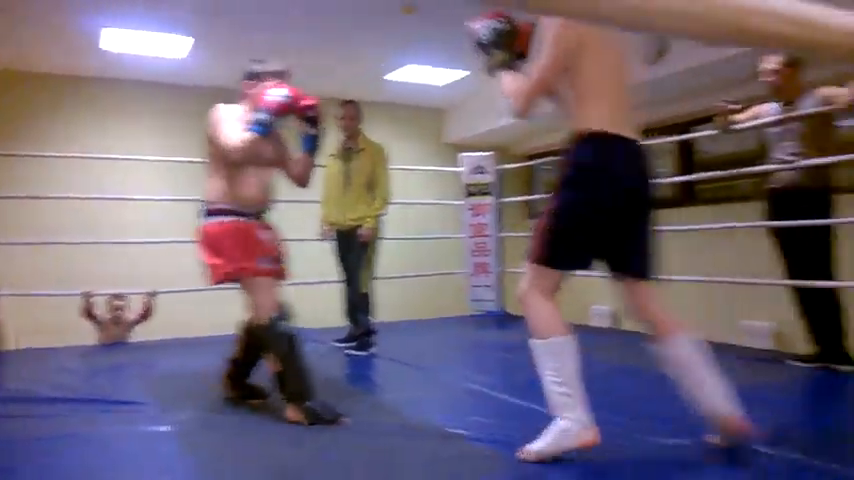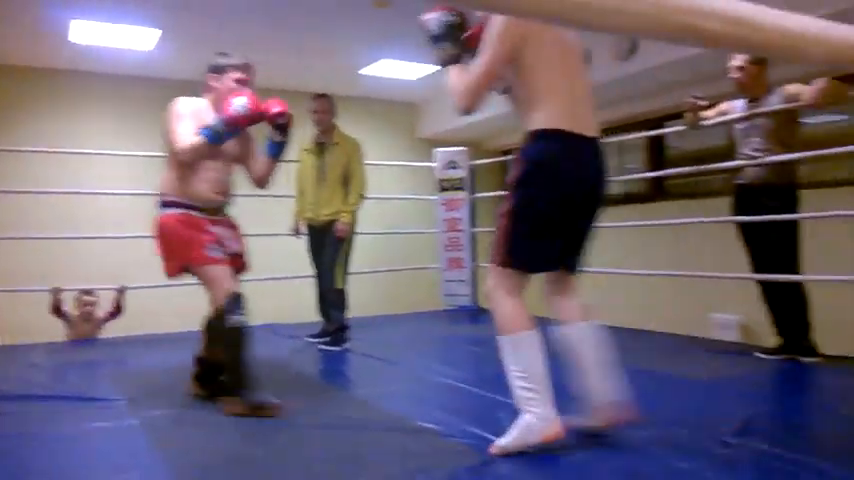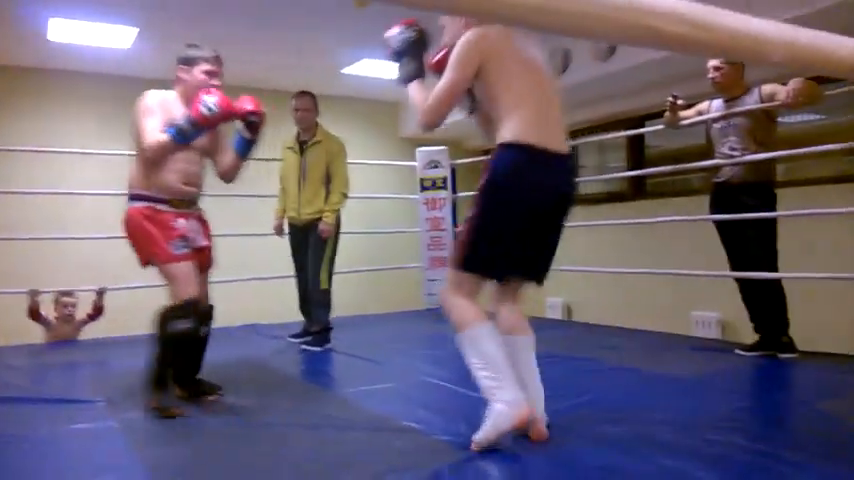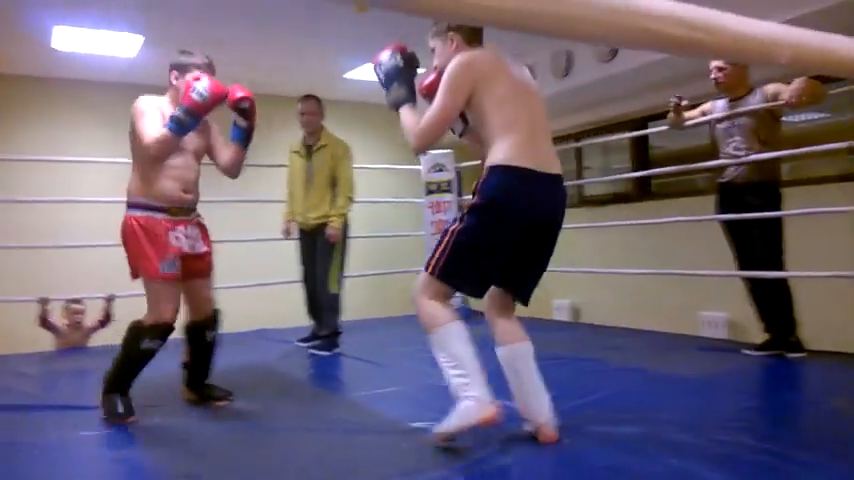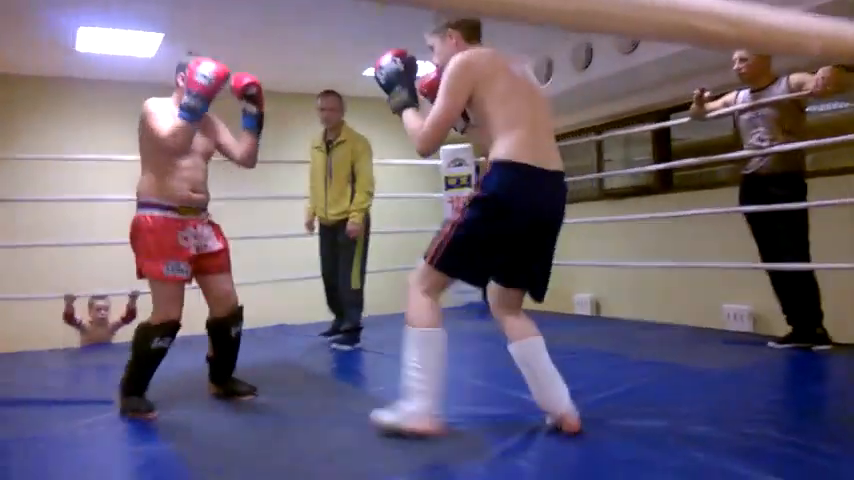
dt=0.1s
person 1, frame 1
left shoulder: (565, 25)
right shoulder: (608, 36)
left elbow: (520, 103)
left wrist: (500, 64)
right wrist: (539, 70)
left hip: (596, 159)
right hip: (629, 165)
left knee: (534, 292)
right knee: (643, 299)
left ankle: (572, 423)
right ankle: (723, 409)
person 1, frame 2
left shoulder: (511, 21)
right shoulder: (565, 35)
left elbow: (466, 100)
left wrist: (451, 58)
left hip: (549, 155)
right hip: (585, 161)
left knee: (503, 288)
right knee: (560, 285)
left ankle: (539, 415)
right ankle: (605, 398)
person 1, frame 3
left shoulder: (476, 38)
right shoulder: (526, 48)
left elbow: (427, 117)
left wrist: (411, 72)
left hip: (518, 171)
right hip: (559, 173)
left knee: (457, 292)
right knee: (506, 294)
left ankle: (506, 401)
right ankle: (533, 412)
person 1, frame 4
left shoulder: (463, 66)
right shoulder: (514, 72)
left elbow: (421, 140)
left wrist: (401, 95)
right wrist: (461, 119)
left hip: (508, 190)
right hip: (549, 194)
left knee: (428, 294)
right knee: (500, 309)
left ankle: (474, 398)
right ankle: (541, 417)
person 1, frame 5
left shoulder: (464, 63)
right shoulder: (511, 69)
left elbow: (425, 143)
left wrist: (402, 100)
left hip: (509, 187)
right hip: (551, 191)
left knee: (423, 286)
right knee: (506, 305)
left ankle: (421, 408)
right ankle: (562, 407)
person 2, frame 1
left shoulder: (273, 127)
right shoulder: (225, 113)
left elbow: (302, 176)
right elbow: (235, 152)
left wrist: (311, 132)
right wrist: (265, 116)
left hip: (257, 226)
right hip: (227, 225)
left knee: (265, 312)
right knee: (273, 308)
left ankle: (236, 379)
right ankle: (299, 402)
person 2, frame 2
left shoulder: (239, 132)
right shoulder: (185, 108)
left elbow: (260, 178)
right elbow: (185, 154)
left wrist: (278, 137)
right wrist: (225, 125)
left hip: (217, 221)
right hip: (182, 217)
left knee: (225, 301)
right knee: (228, 296)
left ankle: (206, 378)
right ankle: (238, 392)
person 2, frame 3
left shoulder: (208, 117)
right shoulder: (153, 101)
left elbow: (227, 172)
right elbow: (151, 150)
left wrist: (247, 131)
right wrist: (191, 125)
left hip: (189, 214)
right hip: (152, 212)
left knee: (200, 305)
right knee: (187, 296)
left ankle: (185, 378)
right ankle: (157, 384)
person 2, frame 4
left shoulder: (204, 124)
right shoulder: (147, 105)
left elbow: (231, 168)
right elbow: (153, 150)
left wrist: (243, 124)
right wrist: (189, 113)
left hip: (189, 223)
right hip: (149, 222)
left knee: (206, 310)
right knee: (163, 316)
left ankle: (196, 384)
right ankle: (115, 388)
person 2, frame 5
left shoulder: (209, 120)
right shoulder: (156, 106)
left elbow: (246, 159)
right elbow: (172, 144)
left wrist: (253, 111)
right wrist: (197, 98)
left hip: (199, 222)
right hip: (160, 221)
left knee: (227, 307)
right knee: (167, 315)
left ankle: (222, 379)
right ankle: (131, 391)
person 3, frame 1
left shoulder: (819, 97)
right shoulder: (763, 111)
right elbow: (726, 125)
right wrist: (725, 114)
left hip: (812, 203)
right hip: (779, 200)
left knee: (817, 274)
right knee: (798, 277)
right ankle: (825, 345)
person 3, frame 2
left shoulder: (787, 94)
right shoulder: (730, 107)
left elbow: (837, 93)
right elbow: (693, 122)
left wrist: (826, 87)
right wrist: (693, 111)
left hip: (778, 193)
right hip: (745, 197)
left knee: (784, 269)
right knee: (764, 271)
left ankle: (802, 338)
right ankle: (789, 338)
person 3, frame 3
left shoulder: (764, 94)
right shoulder: (708, 107)
left elbow: (808, 94)
right elbow: (671, 122)
left wrist: (801, 87)
right wrist: (671, 110)
left hip: (755, 192)
right hip: (723, 195)
left knee: (762, 266)
right knee: (741, 269)
left ankle: (781, 334)
right ankle: (767, 334)
person 3, frame 4
left shoulder: (768, 93)
right shoulder: (713, 107)
left elbow: (813, 93)
right elbow: (676, 122)
left wrist: (805, 86)
right wrist: (676, 111)
left hip: (762, 191)
right hip: (729, 194)
left knee: (770, 266)
right knee: (749, 268)
left ankle: (789, 334)
right ankle: (775, 334)
person 3, frame 5
left shoulder: (792, 83)
right shoulder: (735, 98)
left elbow: (828, 82)
right elbow: (698, 115)
left wrist: (829, 75)
right wrist: (698, 102)
left hip: (786, 182)
right hip: (752, 186)
left knee: (795, 258)
right knee: (772, 260)
left ankle: (815, 326)
right ankle: (799, 327)
person 4, frame 1
left shoulder: (374, 151)
right shoulder: (334, 156)
left elbow: (381, 190)
right elbow: (328, 192)
left wrist: (370, 222)
right wrist: (326, 221)
left hip: (363, 227)
right hip: (341, 228)
left knee: (359, 279)
right knee: (350, 280)
left ankle: (365, 335)
right ankle: (356, 329)
person 4, frame 2
left shoulder: (348, 145)
right shoulder: (306, 150)
left elbow: (357, 185)
right elbow: (301, 186)
left wrist: (346, 217)
right wrist: (298, 217)
left hip: (337, 222)
right hip: (315, 223)
left knee: (333, 275)
right knee: (323, 276)
left ankle: (339, 330)
right ankle: (329, 325)
person 4, frame 3
left shoulder: (332, 144)
right shoulder: (288, 147)
left elbow: (340, 184)
right elbow: (284, 184)
left wrist: (330, 217)
right wrist: (280, 215)
left hip: (321, 221)
right hip: (297, 222)
left knee: (318, 276)
right knee: (303, 277)
left ankle: (321, 331)
right ankle: (311, 324)
person 4, frame 4
left shoulder: (337, 147)
right shoulder: (295, 151)
left elbow: (345, 188)
right elbow: (292, 189)
left wrist: (336, 221)
right wrist: (288, 219)
left hip: (329, 225)
right hip: (305, 226)
left knee: (327, 281)
right knee: (310, 281)
left ankle: (330, 335)
right ankle: (319, 328)
person 4, frame 5
left shoulder: (357, 142)
right shoulder: (316, 146)
left elbow: (365, 183)
left wrist: (357, 216)
right wrist: (311, 213)
left hip: (350, 220)
right hip: (327, 222)
left knee: (350, 275)
right knee: (330, 275)
left ankle: (352, 329)
right ankle: (341, 321)
